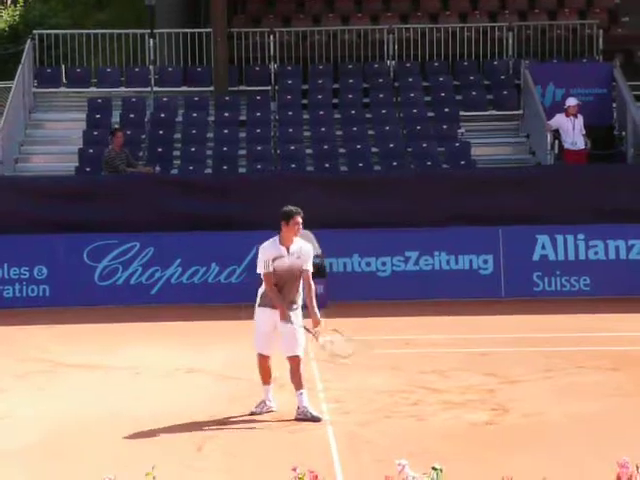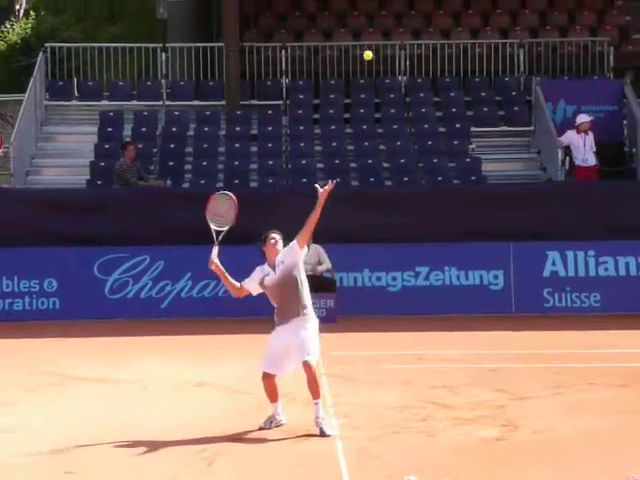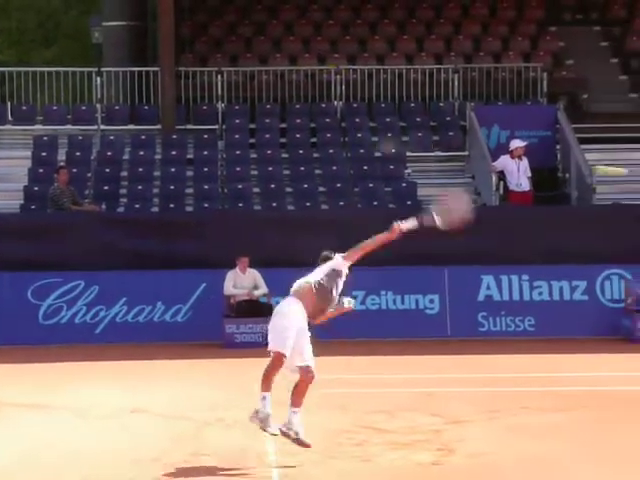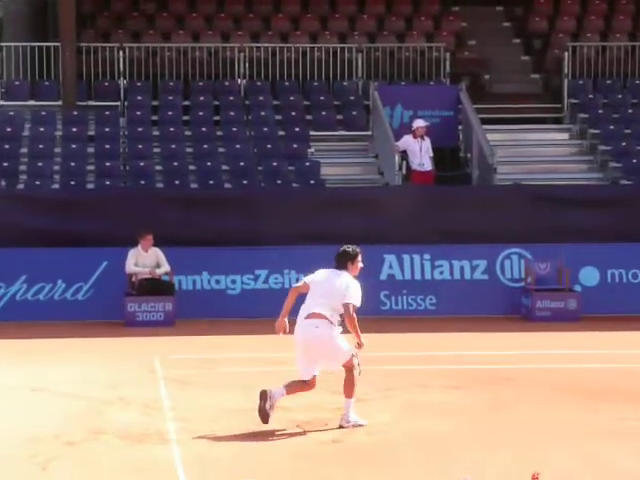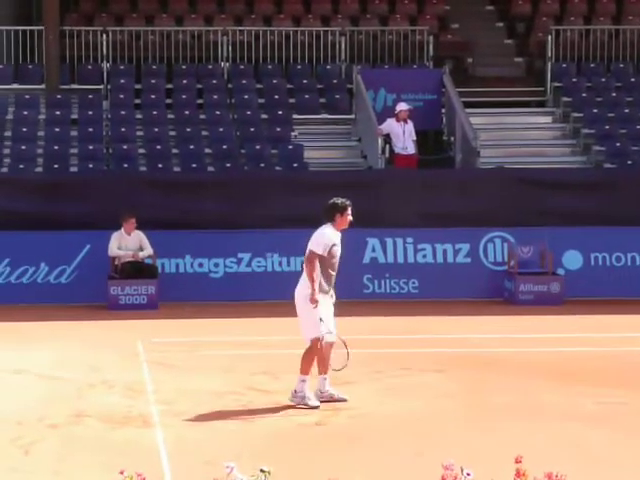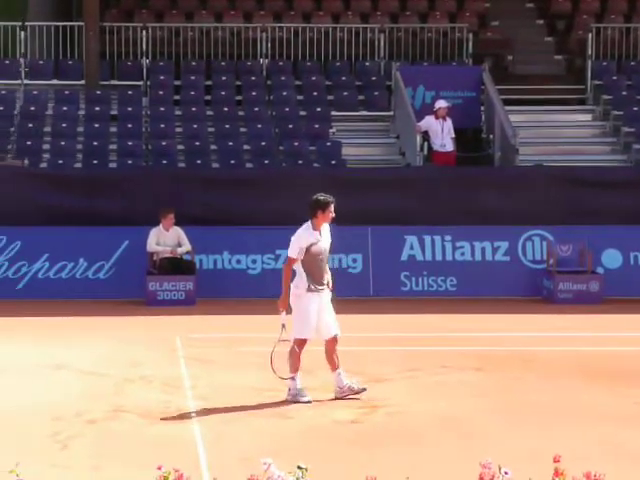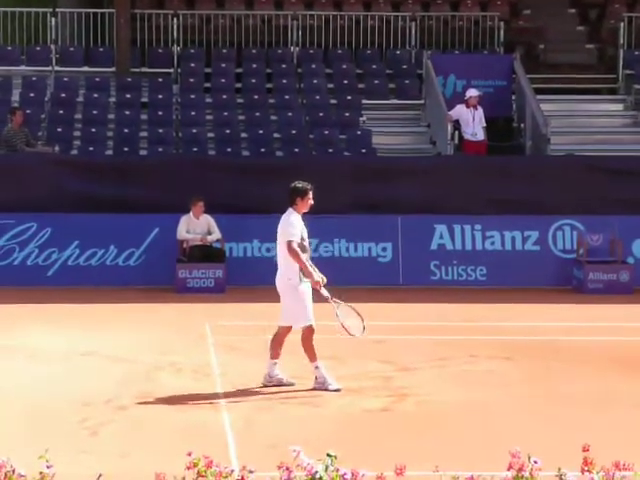
dt=0.7s
person 1, frame 1
left shoulder: (305, 248)
right shoulder: (267, 249)
left elbow: (308, 282)
right elbow: (269, 284)
left wrist: (314, 310)
right wrist: (281, 309)
left hip: (293, 311)
right hip: (269, 310)
left knee: (295, 358)
right knee: (263, 357)
left ankle: (302, 407)
right ankle: (268, 400)
person 1, frame 2
left shoulder: (292, 253)
right shoulder: (261, 274)
left elbow: (309, 228)
right elbow: (238, 291)
left wrist: (321, 200)
right wrist: (219, 269)
left hip: (304, 324)
right hip: (282, 328)
left knee: (309, 366)
right knee: (268, 376)
left ankle: (319, 417)
right ankle: (277, 414)
person 1, frame 3
left shoulder: (330, 298)
right shoulder: (336, 266)
right elbow: (356, 251)
left wrist: (338, 308)
right wrist: (389, 235)
left hip: (299, 322)
right hip: (291, 311)
left knee: (307, 375)
right knee: (278, 360)
left ankle: (292, 424)
right ankle: (263, 409)
person 1, frame 4
left shoulder: (322, 274)
right shoulder: (352, 284)
left elbow: (295, 290)
right elbow: (349, 314)
left wrist: (282, 317)
right wrist: (359, 337)
left hip: (302, 329)
right hip: (324, 330)
left knee: (308, 383)
right knee: (351, 365)
left ankle: (273, 395)
right ankle: (348, 416)
person 1, frame 5
left shoulder: (334, 235)
right shoulder: (325, 234)
right elbow: (309, 261)
right wrist: (314, 290)
left hip: (324, 296)
right hip: (312, 296)
left knee: (328, 342)
right knee: (317, 342)
left ankle: (323, 389)
right ankle: (300, 391)
person 1, frame 6
left shoulder: (326, 230)
right shoulder: (302, 235)
right elbow: (288, 265)
left wrist: (328, 277)
right wrist: (284, 295)
left hip: (322, 293)
right hip: (305, 295)
left knee: (331, 339)
right knee: (300, 341)
left ankle: (341, 385)
right ankle: (294, 388)
person 1, frame 7
left shoulder: (294, 219)
right shoulder: (291, 220)
right elbow: (292, 249)
left wrist: (316, 272)
right wrist: (310, 274)
left hip: (293, 280)
right hip: (293, 281)
left knee: (284, 328)
right knee: (308, 328)
left ankle: (272, 373)
right ankle: (320, 376)
